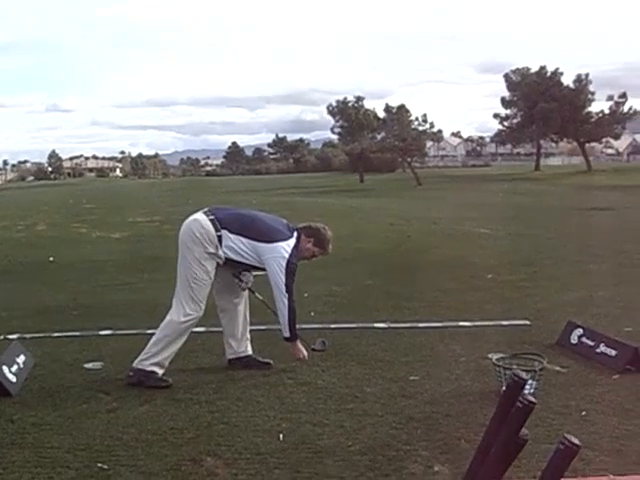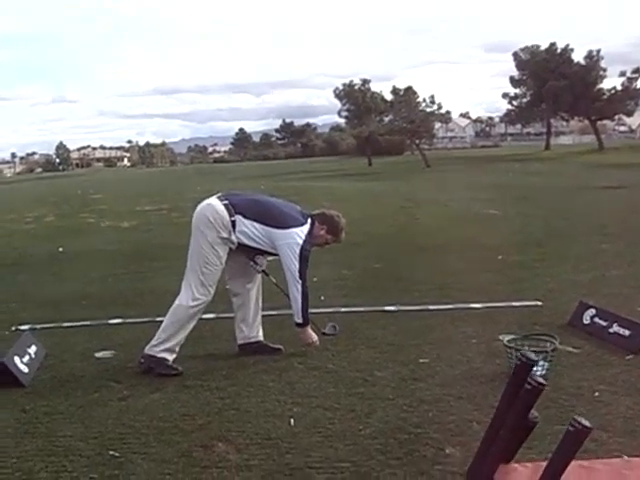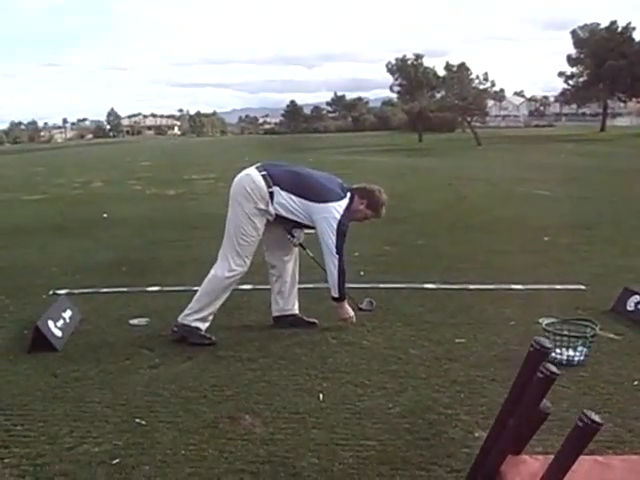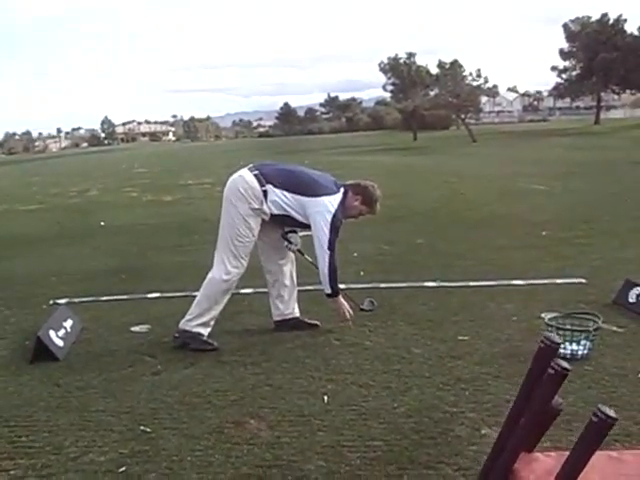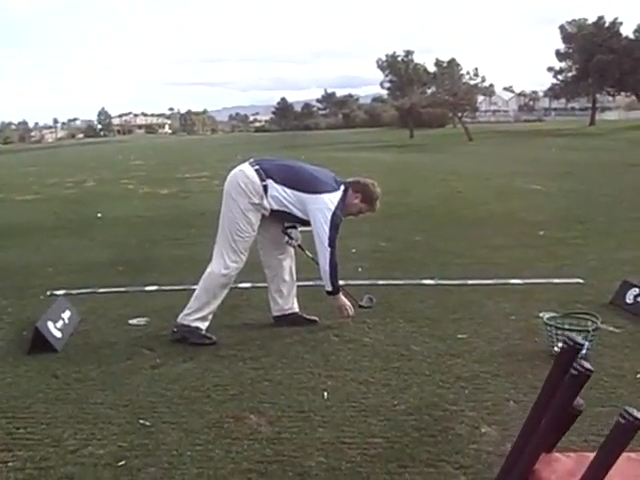
dt=0.4s
person 1, frame 1
left shoulder: (286, 231)
right shoulder: (283, 251)
right elbow: (285, 297)
left wrist: (244, 271)
right wrist: (293, 341)
left hip: (206, 227)
right hip: (202, 235)
left knee: (233, 294)
right knee: (190, 310)
left ankle: (239, 354)
right ankle: (144, 369)
person 1, frame 2
left shoulder: (300, 218)
right shoulder: (297, 237)
right elbow: (298, 283)
left wrist: (258, 255)
right wrist: (304, 327)
left hip: (219, 211)
right hip: (216, 219)
left knee: (247, 278)
right knee: (198, 293)
left ankle: (249, 340)
right ankle: (155, 355)
person 1, frame 3
left shoulder: (340, 191)
right shoulder: (335, 211)
right elbow: (334, 257)
left wrist: (295, 227)
right wrist: (340, 302)
left hip: (258, 182)
right hip: (254, 190)
left knee: (284, 251)
right knee: (235, 264)
left ankle: (285, 312)
right ankle: (189, 324)
person 1, frame 4
left shoulder: (334, 189)
right shoulder: (330, 207)
right elbow: (326, 254)
left wrist: (290, 231)
right wrist: (335, 297)
left hip: (254, 186)
right hip: (248, 191)
left knee: (279, 255)
right knee: (230, 267)
left ankle: (286, 315)
right ankle: (190, 330)
person 1, frame 5
left shoulder: (334, 186)
right shoulder: (329, 203)
right elbow: (326, 250)
left wrist: (291, 226)
right wrist: (335, 294)
left hip: (254, 181)
right hip: (248, 186)
left knee: (279, 250)
right knee: (229, 261)
left ankle: (285, 311)
right ankle: (188, 324)
